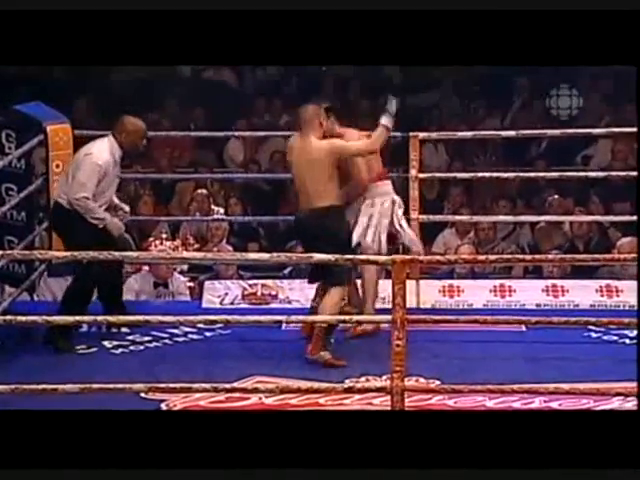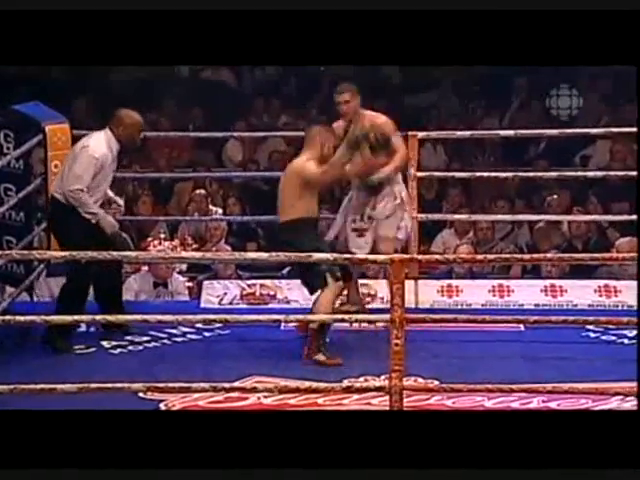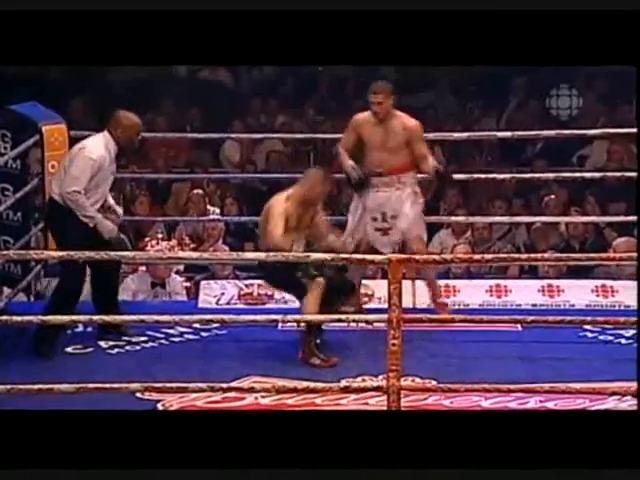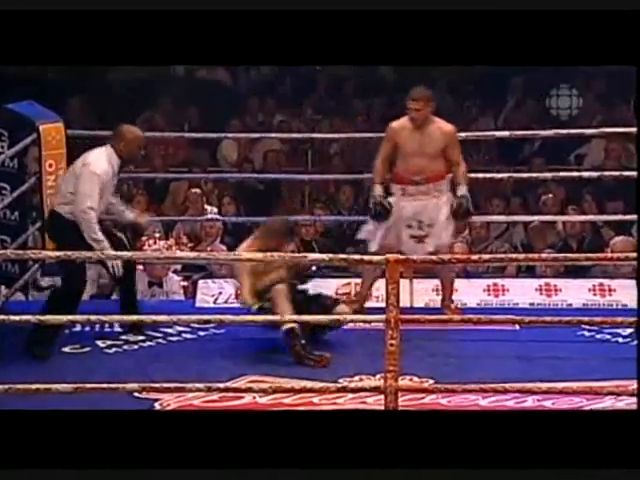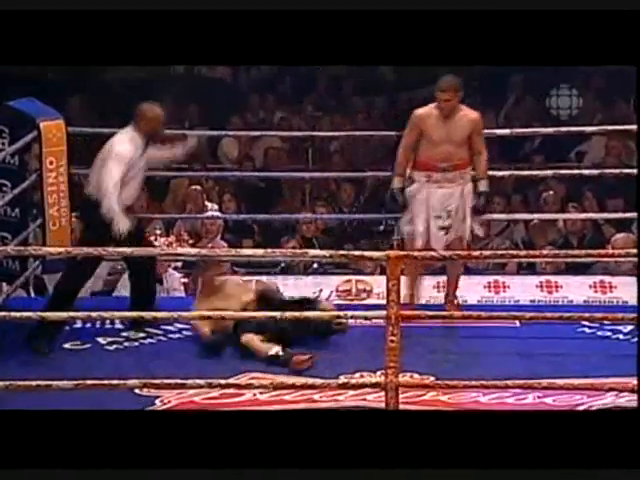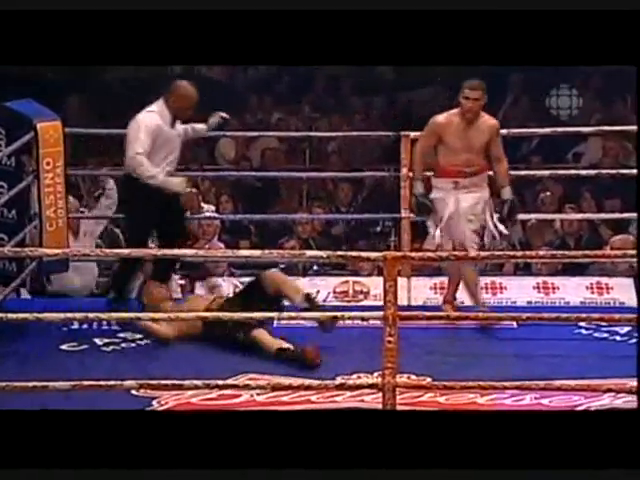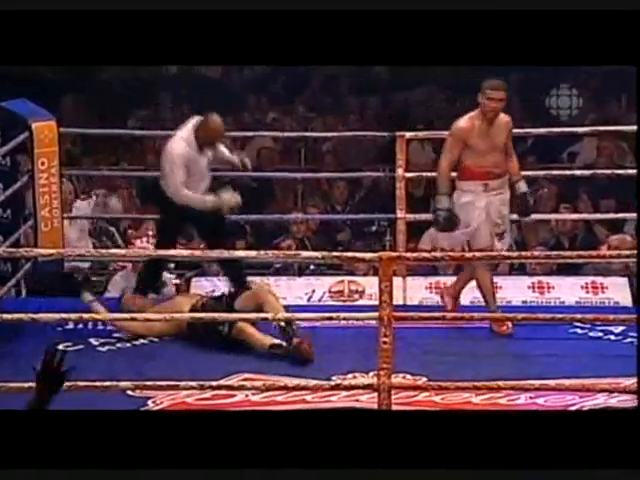
dt=0.2s
person 1, frame 1
left shoulder: (350, 139)
right shoulder: (342, 141)
left elbow: (362, 179)
left hip: (377, 197)
right hip: (367, 199)
left knee: (367, 256)
left ankle: (369, 317)
person 1, frame 2
left shoulder: (380, 123)
right shoulder: (338, 128)
left elbow: (402, 154)
left wrist: (382, 177)
left hip: (386, 187)
right hip: (360, 189)
left knee: (385, 247)
right knee: (346, 244)
right ankle: (354, 300)
person 1, frame 3
left shoulder: (410, 126)
right shoulder: (359, 122)
left elbow: (424, 156)
right elbow: (342, 149)
left wrist: (435, 169)
right wrist: (351, 170)
left hip: (402, 188)
right hip: (372, 189)
left knee: (416, 246)
right knee: (358, 244)
left ankle: (437, 297)
person 1, frame 4
left shoulder: (446, 131)
right shoulder: (396, 129)
left elbow: (458, 164)
right elbow: (381, 160)
left wrist: (462, 193)
right wrist: (377, 193)
left hip: (435, 197)
right hip: (403, 196)
left knee: (444, 252)
right knee: (383, 250)
left ankle: (447, 302)
right ankle: (360, 300)
person 1, frame 5
left shoulder: (472, 119)
right shoulder: (421, 116)
left elbow: (480, 153)
right elbow: (404, 149)
left wrist: (483, 188)
right wrist: (397, 183)
left hip: (458, 184)
right hip: (426, 184)
left knee: (456, 245)
right knee: (418, 244)
left ankle: (451, 298)
right ankle: (411, 297)
person 1, frame 6
left shoulder: (490, 125)
right shoulder: (440, 122)
left elbow: (499, 160)
right elbow: (420, 152)
left wrist: (507, 194)
right wrist: (418, 189)
left hip: (478, 189)
right hip: (449, 190)
left knee: (468, 247)
right knee: (463, 248)
left ankle: (449, 299)
right ankle: (480, 307)
person 1, frame 7
left shoulder: (505, 122)
right shoulder: (463, 127)
right elbow: (445, 165)
left wrist: (521, 187)
right wrist: (442, 202)
left hip: (500, 190)
right hip: (473, 193)
left knee: (484, 251)
right knee: (481, 253)
left ankle: (452, 292)
right ankle: (495, 315)
person 2, frame 1
left shoulder: (111, 152)
right shoulder: (98, 157)
right elbow: (79, 198)
left wrist: (115, 204)
right wrist: (108, 221)
left hip: (85, 214)
right hip: (70, 215)
left knee: (112, 260)
right knee: (90, 271)
left ankle: (116, 315)
right ankle: (59, 331)
person 2, frame 2
left shoulder: (108, 147)
right shoulder: (94, 150)
right elbow: (74, 190)
left wrist: (110, 198)
right wrist: (101, 217)
left hip: (84, 211)
right hip: (67, 212)
left knee: (109, 262)
right knee: (82, 271)
left ankle: (113, 318)
right ankle: (58, 332)
person 2, frame 3
left shoulder: (107, 150)
right shoulder: (92, 153)
right elbow: (70, 192)
left wrist: (110, 205)
right wrist: (99, 222)
left hip: (84, 214)
right hip: (65, 214)
left knee: (109, 263)
right knee: (73, 275)
left ankle: (109, 323)
right ankle: (46, 336)
person 2, frame 4
left shoulder: (110, 163)
right shoulder: (96, 167)
right elbow: (84, 211)
left wrist: (131, 217)
right wrist: (104, 248)
left hip: (85, 222)
right hip: (66, 223)
left knee: (125, 258)
right knee: (75, 282)
left ankle: (130, 316)
right ankle: (40, 340)
person 2, frame 5
left shoulder: (137, 144)
right shoulder: (122, 149)
left elbow: (148, 157)
right elbow: (107, 187)
left wrist: (183, 149)
right wrist: (118, 219)
left hip: (119, 211)
right hip: (99, 210)
left knee: (144, 260)
right knee: (81, 270)
left ankle: (142, 313)
right ankle: (45, 331)
person 2, frame 6
left shoulder: (172, 118)
right shoulder: (147, 121)
left elbow: (180, 133)
right elbow: (135, 158)
left wrist: (208, 126)
right wrist: (166, 181)
left hip: (166, 187)
right hip: (142, 188)
left knee: (176, 240)
right knee: (136, 245)
right ankle: (119, 293)
person 2, frame 7
left shoulder: (200, 125)
right shoulder: (177, 150)
left elbow: (214, 150)
right elbow: (177, 193)
left wrist: (233, 159)
right wrist: (216, 201)
left hip: (200, 200)
right hip: (177, 203)
left knee: (222, 243)
right knee: (163, 252)
left ankle: (241, 290)
person 3, frame 1
left shoulder: (294, 145)
right shoulder: (329, 147)
right elbow: (373, 145)
right wrist: (388, 115)
left hip: (305, 222)
right hip: (327, 220)
left knee: (328, 275)
right knee: (339, 283)
left ankle: (317, 323)
right ankle: (317, 345)
person 3, frame 2
left shoulder: (301, 164)
right shoulder: (306, 166)
right elbow: (328, 174)
right wrist: (349, 144)
left hip: (298, 232)
right hip: (299, 234)
left knee: (341, 276)
right knee: (333, 284)
left ankle: (312, 327)
right ankle: (314, 346)
person 3, frame 3
left shoulder: (312, 205)
right shoulder: (280, 204)
left elbow: (323, 234)
right elbow: (276, 240)
right wrist: (297, 250)
right hip: (275, 263)
left knee: (343, 288)
right knee: (316, 284)
left ankle: (311, 329)
right ankle: (308, 348)
person 3, frame 4
left shoulder: (283, 244)
right shoulder: (244, 254)
left elbow: (299, 274)
right elbow: (245, 296)
right wrist: (259, 307)
right hip: (268, 299)
left knee: (343, 311)
right knee: (280, 289)
left ankle: (303, 331)
right ankle: (297, 344)
person 3, frame 5
left shoulder: (227, 281)
right shoulder: (202, 306)
left elbow: (265, 289)
right elbow: (204, 334)
left knee: (325, 308)
right knee: (247, 338)
right ankle: (281, 356)
person 3, frame 6
left shoulder: (186, 304)
right shoulder: (167, 321)
right elbow: (165, 332)
right wrist: (141, 320)
left hip: (235, 304)
right hip: (219, 322)
left knee: (271, 276)
right knee: (255, 333)
right ankle: (294, 353)
person 3, frame 7
left shoulder: (162, 302)
right shoulder: (147, 318)
right elbow: (119, 321)
right wrist: (91, 302)
left hip: (218, 303)
right hip: (201, 319)
left knee: (261, 291)
right knee: (241, 327)
left ankle: (288, 332)
right ankle: (288, 349)
